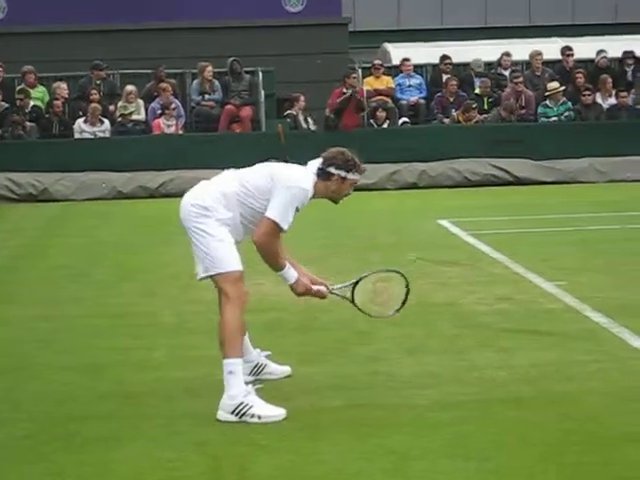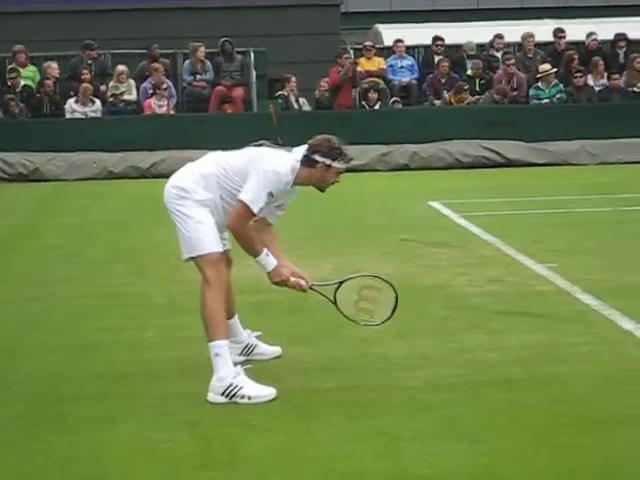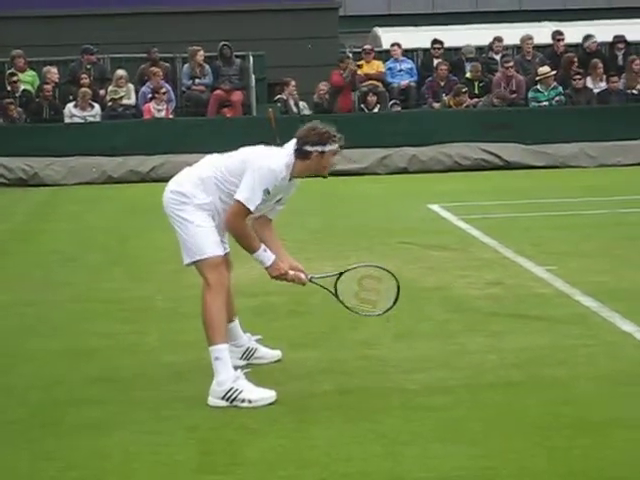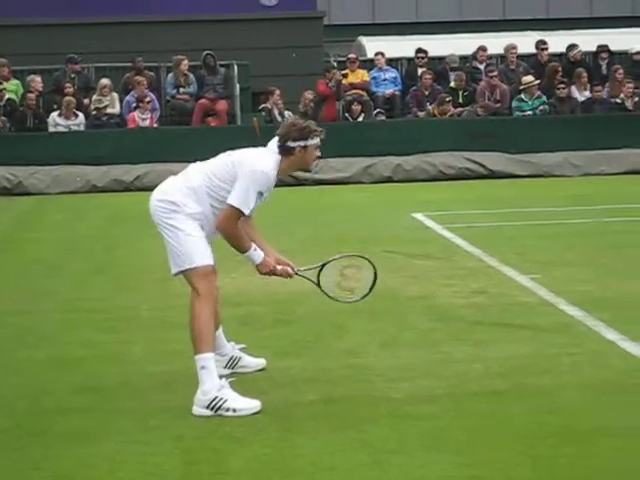
dt=0.3s
person 1, frame 1
left shoulder: (297, 181)
right shoulder: (299, 186)
left elbow: (269, 236)
right elbow: (262, 239)
left wrist: (301, 273)
right wrist: (291, 277)
left hip: (205, 207)
right hip: (206, 211)
left knee: (231, 286)
right knee: (234, 293)
left ankle: (247, 360)
right ankle: (235, 397)
person 1, frame 2
left shoulder: (290, 182)
right shoulder: (275, 171)
left elbow: (262, 226)
right elbow: (237, 222)
left wrist: (287, 266)
right wrist: (270, 265)
left hip: (204, 197)
right hip: (188, 193)
left knee: (221, 266)
right knee: (215, 275)
left ankle: (238, 342)
right ankle: (225, 379)
person 1, frame 3
left shoulder: (289, 178)
right shoulder: (271, 168)
left elbow: (262, 221)
right elbow: (234, 221)
left wrist: (286, 260)
right wrist: (268, 260)
left hip: (203, 201)
right hip: (187, 198)
left knee: (222, 270)
right knee: (216, 278)
left ankle: (237, 345)
right ankle: (225, 382)
person 1, frame 4
left shoulder: (267, 166)
right shoulder: (261, 170)
left elbow: (241, 218)
right elbow: (225, 224)
left wrist: (271, 254)
right wrist: (257, 258)
left hip: (179, 203)
right hip: (175, 205)
left knee: (206, 279)
right knee: (205, 288)
left ankle: (222, 354)
right ankle: (209, 392)
